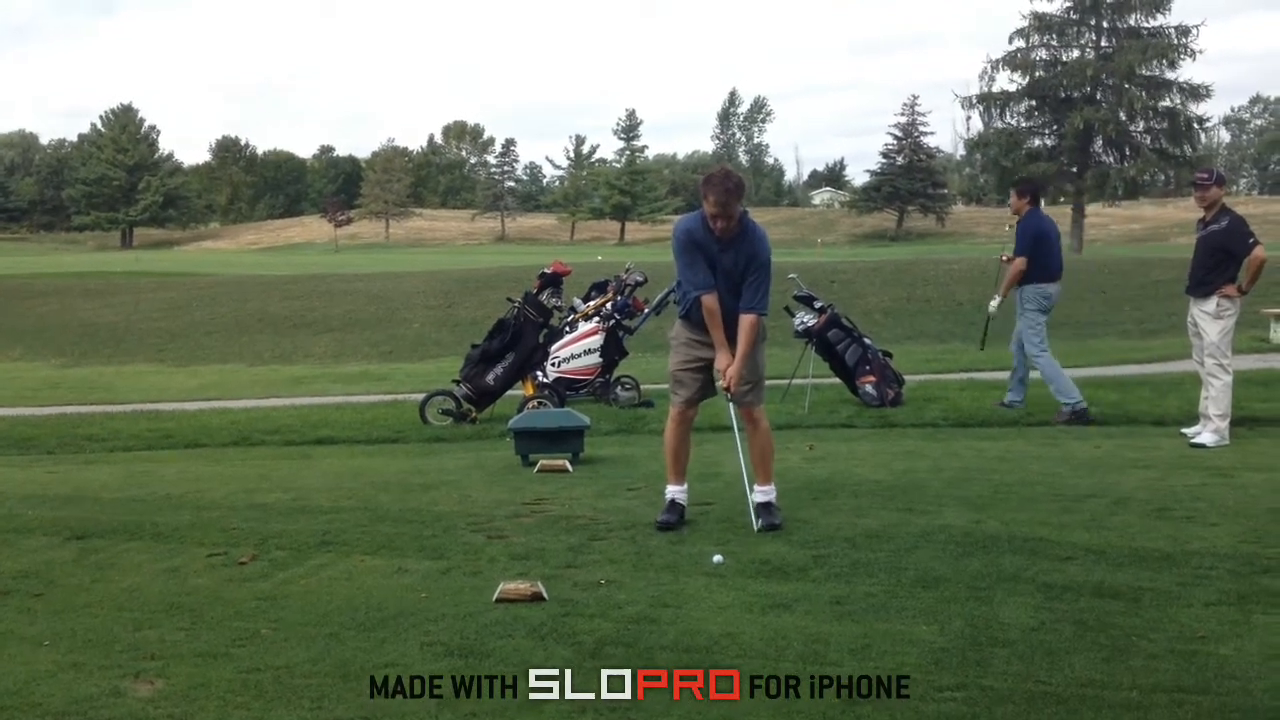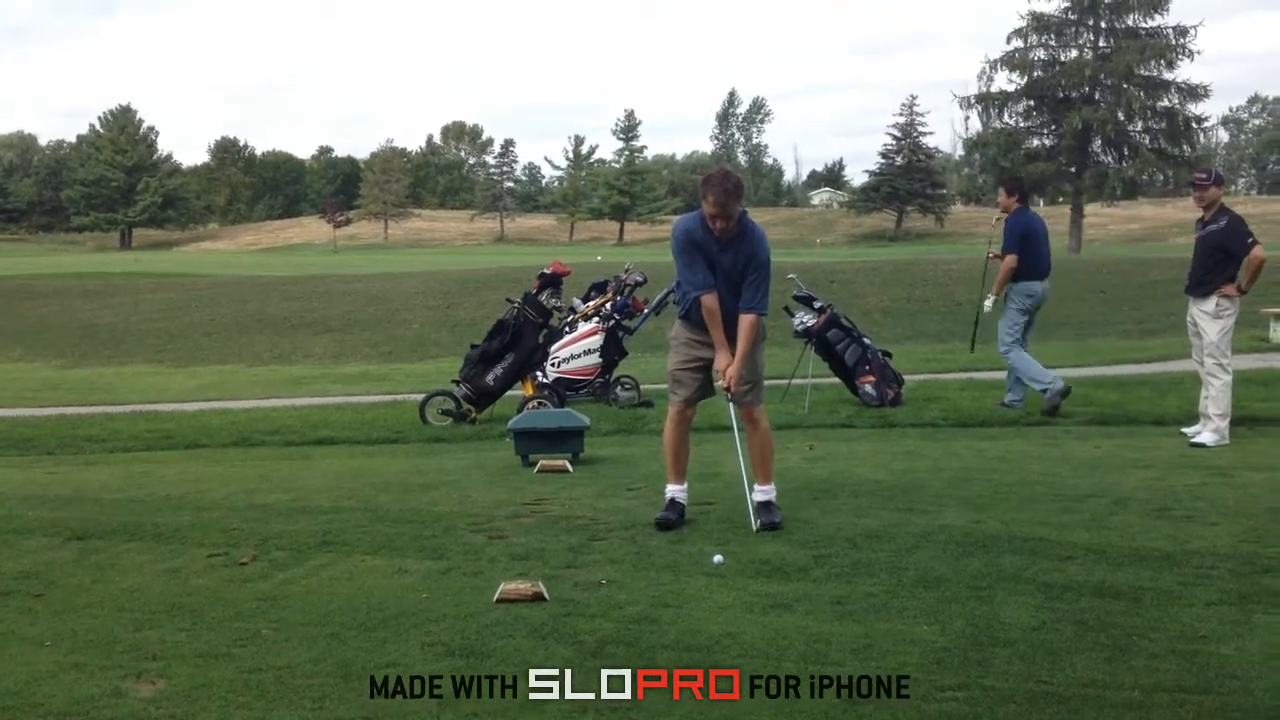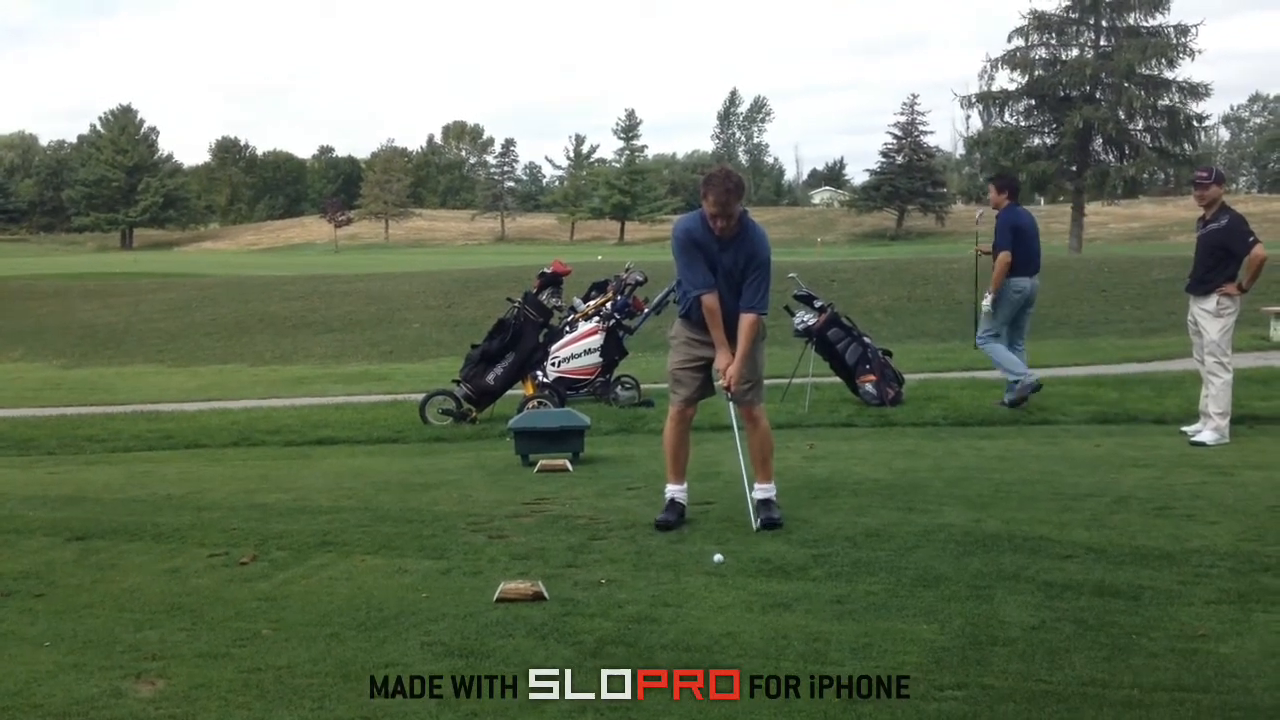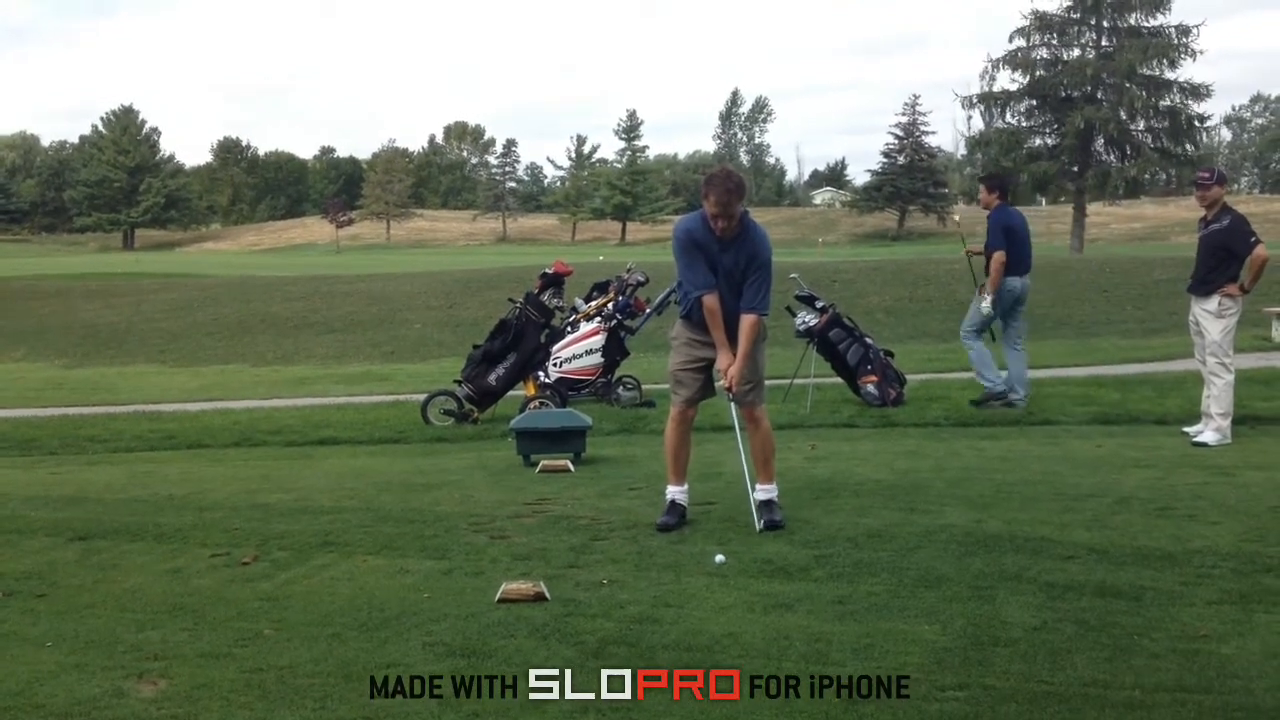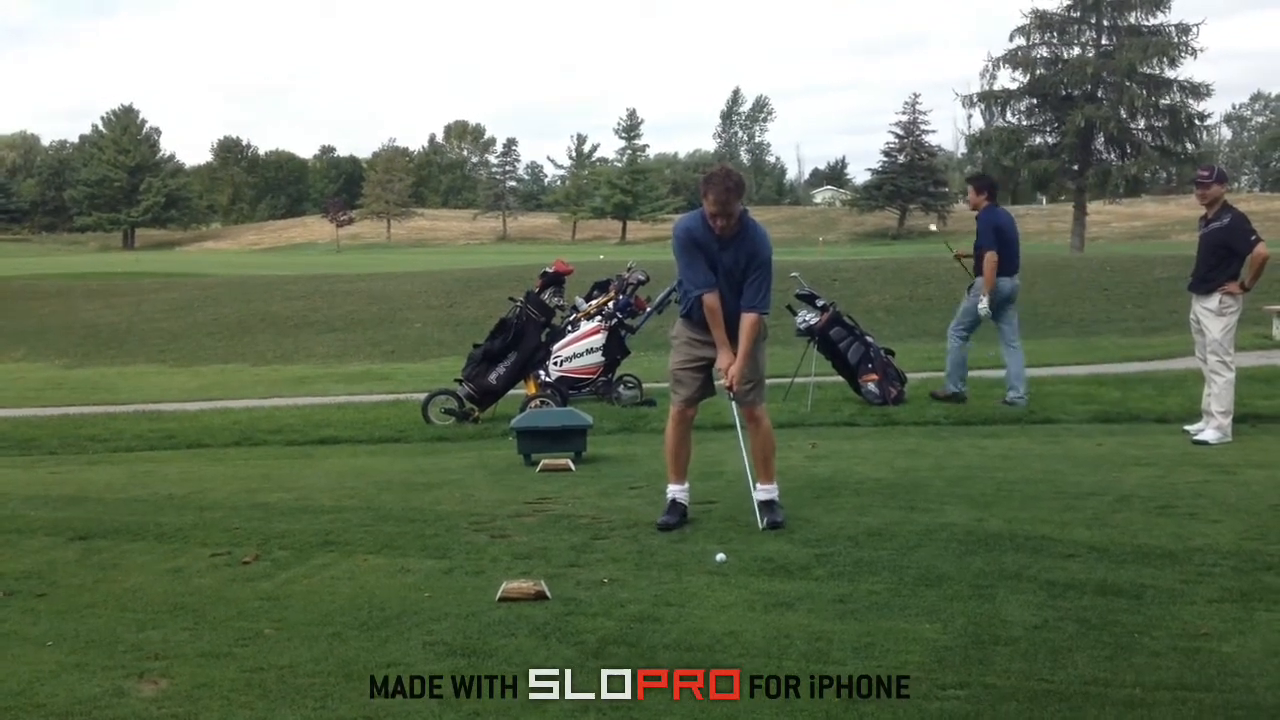
dt=0.1s
person 1, frame 1
left shoulder: (757, 241)
right shoulder: (686, 231)
left elbow: (752, 309)
right elbow: (705, 295)
left wrist: (738, 361)
right wrist: (720, 351)
left hip: (743, 330)
right hip: (694, 330)
left knee: (753, 412)
right knee: (681, 411)
left ankle: (765, 496)
right ankle: (675, 498)
person 1, frame 2
left shoulder: (756, 241)
right shoulder: (685, 231)
left elbow: (751, 309)
right elbow: (705, 295)
left wrist: (737, 362)
right wrist: (720, 351)
left hip: (742, 330)
right hip: (694, 330)
left knee: (753, 411)
right knee: (680, 410)
left ankle: (765, 496)
right ankle: (675, 496)
person 1, frame 3
left shoulder: (756, 240)
right shoulder: (685, 231)
left elbow: (752, 309)
right elbow: (705, 295)
left wrist: (738, 361)
right wrist: (720, 350)
left hip: (742, 329)
right hip: (694, 329)
left knee: (753, 410)
right knee: (680, 410)
left ankle: (765, 494)
right ankle: (675, 497)
person 1, frame 4
left shoulder: (757, 241)
right shoulder: (686, 231)
left elbow: (752, 310)
right elbow: (706, 295)
left wrist: (739, 361)
right wrist: (721, 351)
left hip: (743, 330)
right hip: (695, 330)
left knee: (754, 411)
right knee: (681, 412)
left ankle: (766, 494)
right ankle: (676, 498)
person 1, frame 5
left shoulder: (757, 239)
right shoulder: (685, 230)
left elbow: (753, 308)
right elbow: (706, 294)
left wrist: (740, 360)
right wrist: (721, 350)
left hip: (743, 329)
right hip: (694, 329)
left knee: (754, 411)
right knee: (680, 411)
left ankle: (767, 494)
right ankle: (677, 497)
person 2, frame 1
left shoulder: (1231, 222)
right shoulder: (1202, 223)
left elbow: (1258, 255)
left wrist: (1242, 288)
left hip: (1217, 304)
right hip: (1197, 302)
left knee: (1217, 366)
right knee: (1204, 366)
left ankle: (1218, 430)
right ankle: (1206, 423)
person 2, frame 2
left shoulder: (1229, 222)
right shoulder: (1201, 223)
left elbow: (1257, 255)
left wrist: (1242, 288)
right wrist: (1193, 283)
left hip: (1217, 304)
right hip: (1196, 302)
left knee: (1216, 365)
right knee: (1203, 365)
left ankle: (1218, 429)
right ankle: (1206, 422)
person 2, frame 3
left shoulder: (1230, 220)
right shoulder: (1202, 221)
left elbow: (1258, 254)
left wrist: (1243, 287)
right wrist: (1194, 280)
left hip: (1218, 302)
right hip: (1197, 301)
left knee: (1217, 364)
right knee: (1204, 364)
left ankle: (1218, 428)
right ankle: (1206, 421)
person 2, frame 4
left shoulder: (1232, 221)
right shoulder: (1204, 222)
left elbow: (1260, 254)
left wrist: (1244, 288)
right wrist: (1196, 281)
left hip: (1220, 303)
right hip: (1199, 301)
left knee: (1219, 364)
right knee: (1206, 365)
left ankle: (1220, 429)
right ankle: (1208, 421)
person 2, frame 5
left shoulder: (1233, 219)
right shoulder: (1204, 220)
left elbow: (1261, 253)
left wrist: (1245, 286)
right wrist: (1197, 279)
left hip: (1220, 301)
right hip: (1199, 300)
left knee: (1220, 363)
right knee: (1207, 363)
left ankle: (1220, 427)
right ankle: (1209, 419)
person 3, frame 1
left shoulder: (1027, 224)
right shoulder: (1046, 221)
left elbow: (1021, 266)
left wrist: (999, 295)
right wrist: (1014, 258)
left hip: (1034, 291)
right hip: (1048, 287)
left knee: (1037, 352)
right knee: (1020, 345)
left ankle: (1074, 404)
right ankle: (1014, 397)
person 3, frame 2
left shoulder: (1015, 221)
right shoulder: (1035, 219)
left elbow: (1010, 263)
left wrist: (993, 294)
right wrist: (1003, 254)
left hip: (1023, 288)
right hip: (1040, 286)
left knee: (1008, 347)
right knee: (1016, 344)
left ankle: (1053, 387)
right ankle: (1015, 397)
person 3, frame 3
left shoulder: (1005, 218)
right shoulder: (1026, 216)
left elbow: (1005, 259)
left wrist: (990, 293)
right wrist: (992, 250)
left hip: (1012, 284)
right hip: (1031, 283)
left knee: (986, 338)
right knee: (1016, 342)
left ankle: (1024, 379)
right ankle: (1015, 394)
person 3, frame 4
left shoulder: (997, 218)
right shoulder: (1017, 216)
left elbow: (999, 259)
left wrist: (988, 295)
right wrist: (981, 251)
left hip: (1002, 283)
right hip: (1022, 282)
left knee: (970, 332)
right knee: (1014, 342)
left ankle: (994, 386)
right ankle: (1017, 395)
person 3, frame 5
left shoulder: (986, 219)
right shoulder: (1005, 216)
left elbow: (991, 259)
left wrist: (984, 296)
right wrist: (969, 254)
left hip: (991, 284)
right hip: (1011, 282)
left knee: (957, 333)
right knee: (1011, 341)
left ankle: (954, 388)
right ankle: (1017, 395)
